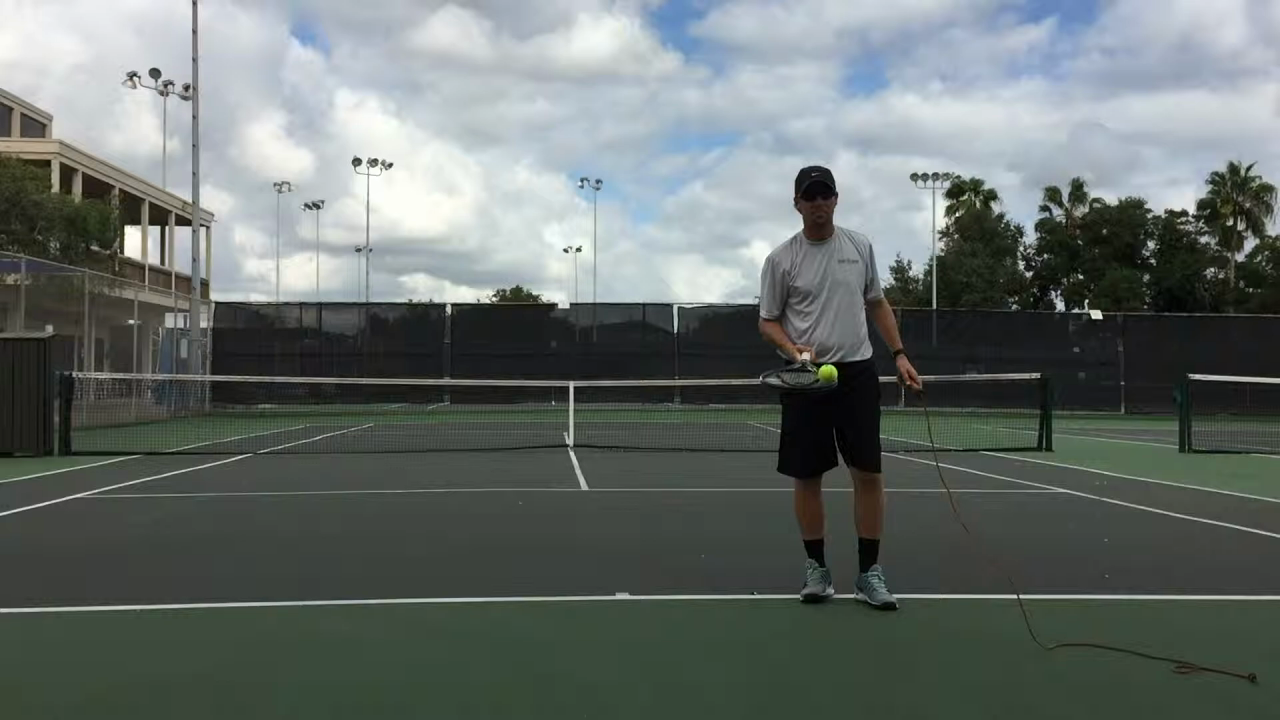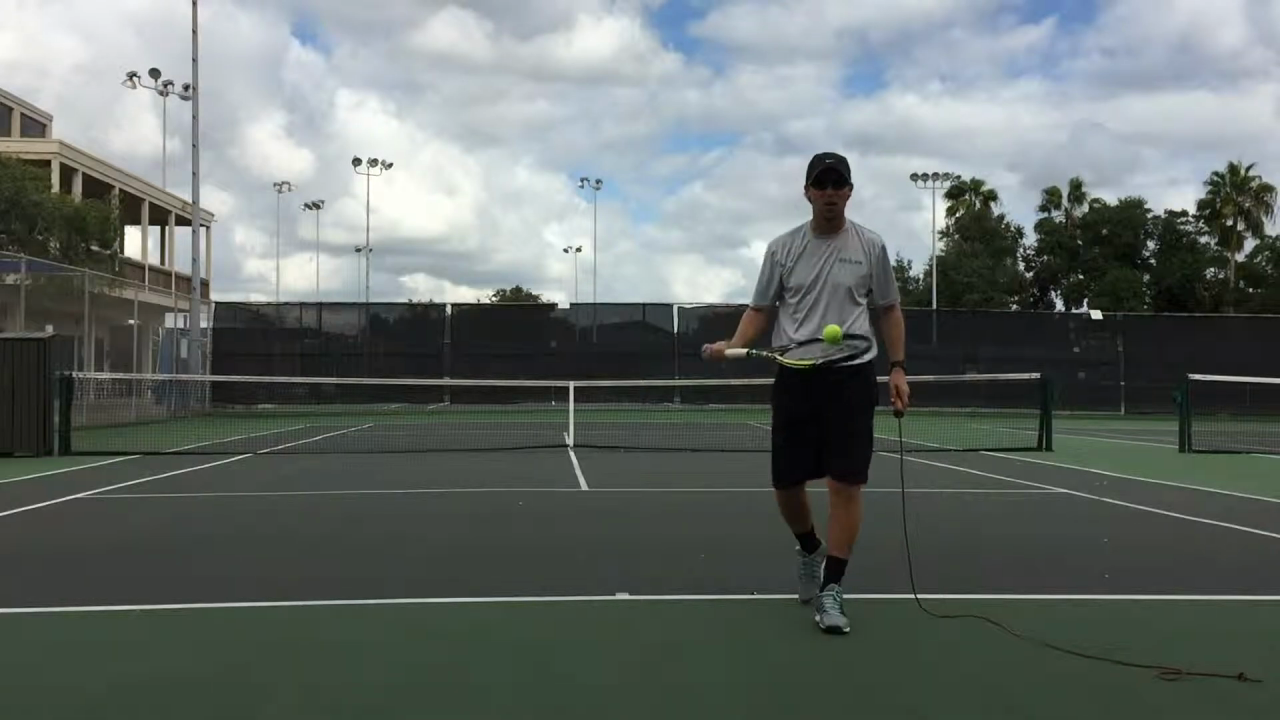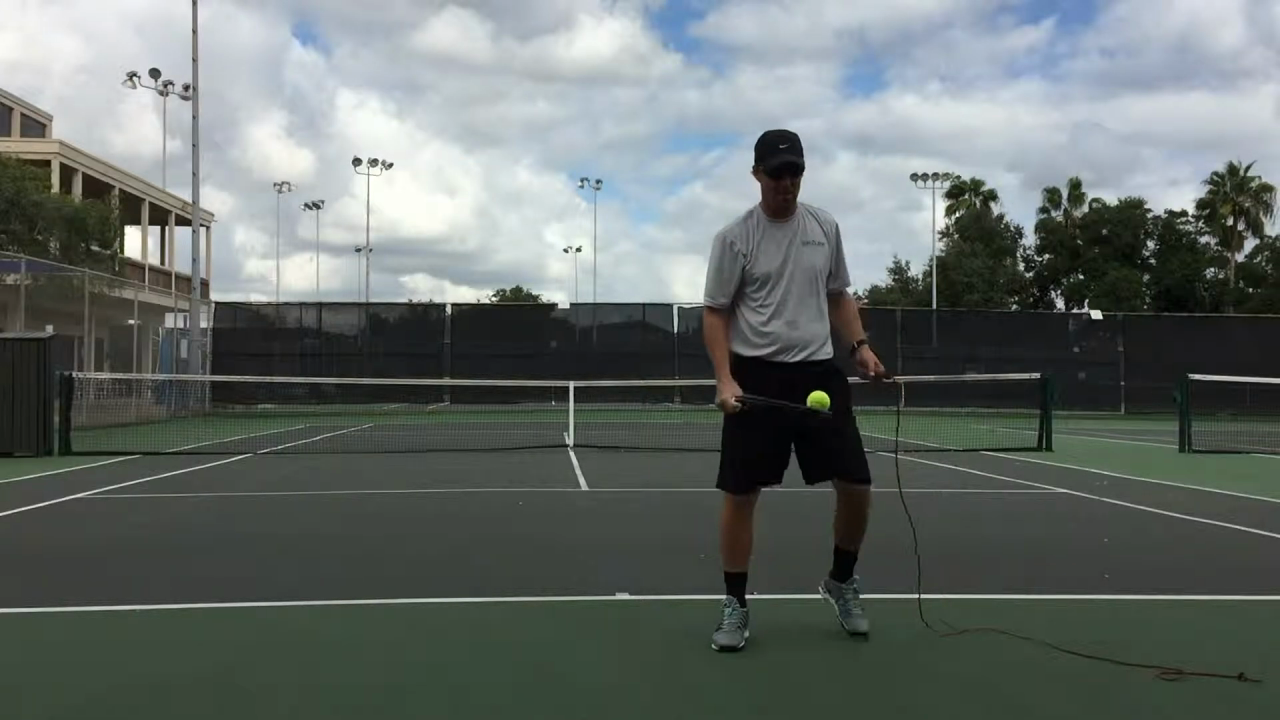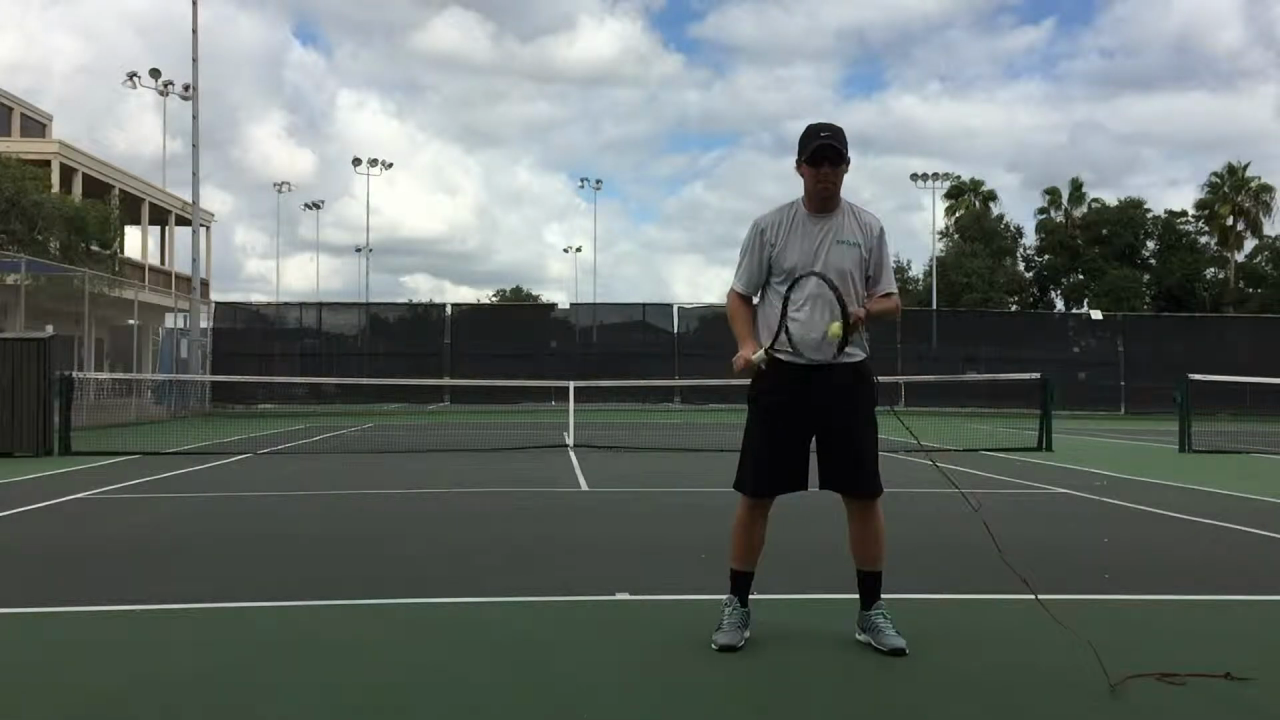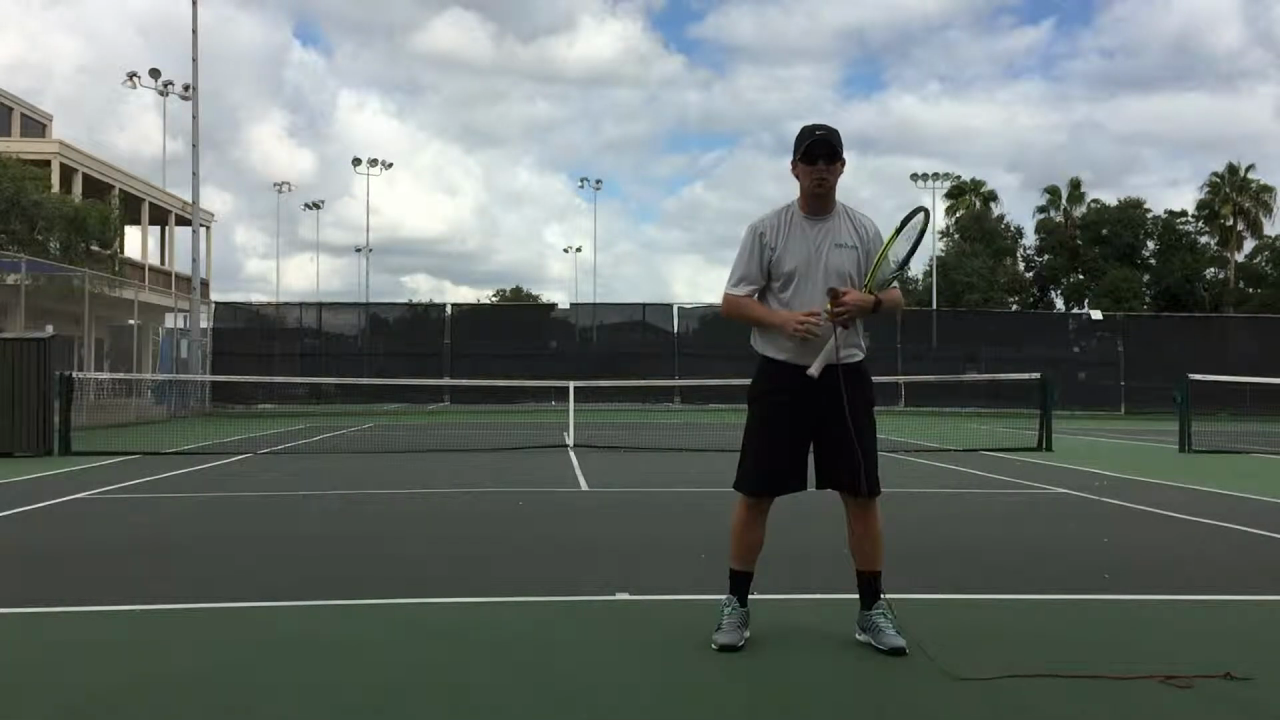
dt=1s
person 1, frame 1
left shoulder: (860, 247)
right shoulder: (780, 259)
left elbow: (877, 304)
right elbow: (768, 321)
left wrist: (899, 354)
right wrist: (792, 348)
left hip: (857, 372)
left knee: (868, 474)
right knee: (807, 476)
left ankle: (869, 573)
right ankle: (816, 567)
person 1, frame 2
left shoulder: (870, 246)
right shoulder: (781, 248)
left elbow: (889, 309)
right elbow: (760, 310)
left wrist: (897, 367)
right wrist: (733, 346)
left hip: (850, 378)
right hip: (793, 379)
left knee: (845, 484)
right knee: (787, 483)
left ankle: (830, 590)
right ankle: (810, 551)
person 1, frame 3
left shoulder: (826, 227)
right shoulder: (735, 237)
right elbow: (716, 312)
left wrist: (860, 345)
right wrist: (725, 377)
left hip: (819, 373)
right hip: (757, 377)
left knee: (854, 485)
right knee: (739, 492)
left ankle: (841, 581)
right ankle: (735, 605)
person 1, frame 4
left shoulder: (869, 227)
right shoulder: (770, 226)
left elbow: (890, 298)
right elbow: (738, 295)
left wrist: (863, 312)
right wrist: (746, 344)
left hip: (847, 376)
right hip: (781, 376)
left knee: (863, 495)
right knee: (756, 493)
left ankle: (871, 610)
right ankle: (737, 605)
person 1, frame 5
left shoulder: (863, 229)
right shoulder: (766, 229)
left elbow: (894, 297)
right elbow: (733, 302)
left wrist: (868, 301)
right wrist: (785, 318)
left hip: (845, 376)
right hip: (780, 376)
left knee: (862, 494)
right knee: (755, 493)
left ankle: (872, 610)
right ankle: (736, 605)
